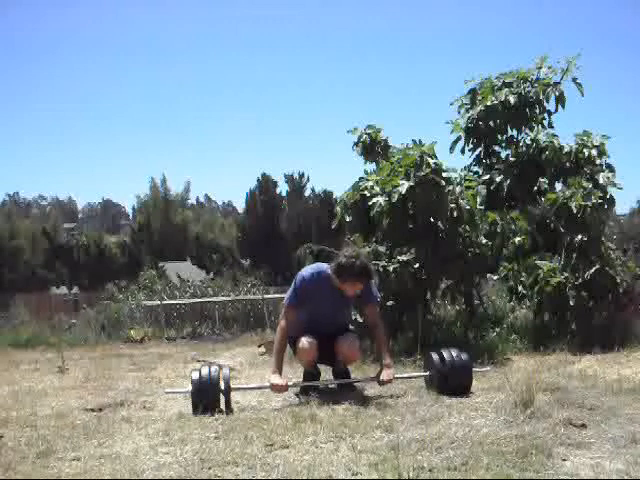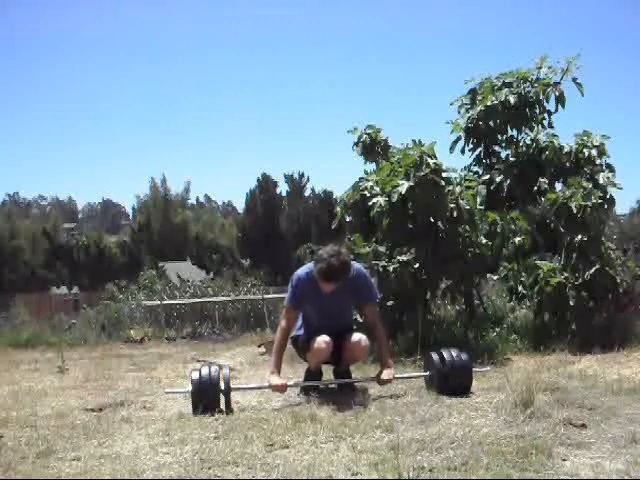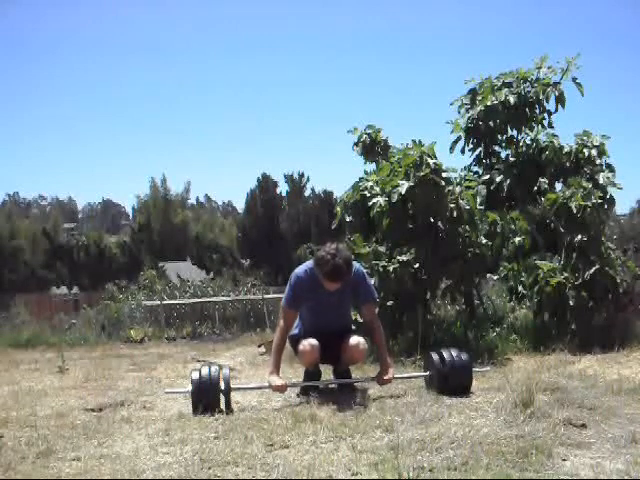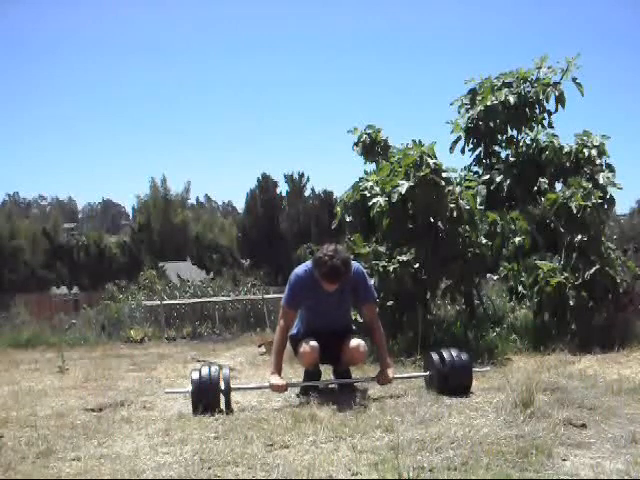
dt=0.7s
person 1, frame 1
left shoulder: (361, 281)
right shoulder: (309, 277)
left elbow: (374, 322)
right elbow: (285, 322)
left wrist: (386, 364)
right wrist: (276, 372)
left hip: (338, 335)
right hip: (306, 334)
left knee: (351, 348)
right knee: (307, 347)
left ankle: (340, 371)
right ankle: (311, 373)
person 1, frame 2
left shoulder: (358, 274)
right shoulder: (303, 277)
left elbow: (373, 320)
right elbow: (286, 323)
left wrist: (387, 364)
right wrist: (274, 372)
left hip: (342, 334)
right hip: (309, 336)
left knee: (361, 344)
right knee: (322, 345)
left ankle: (342, 371)
right ankle: (313, 374)
person 1, frame 3
left shoulder: (356, 273)
right shoulder: (301, 275)
left elbow: (371, 319)
right elbow: (284, 323)
left wrist: (386, 364)
right wrist: (274, 372)
left hip: (341, 335)
right hip: (308, 335)
left knee: (359, 348)
right knee: (308, 349)
left ankle: (341, 371)
right ankle: (312, 373)
person 1, frame 4
left shoulder: (356, 272)
right shoulder: (301, 275)
left elbow: (372, 319)
right elbow: (284, 323)
left wrist: (385, 365)
right wrist: (275, 372)
left hip: (341, 334)
right hip: (308, 335)
left knee: (359, 350)
right knee: (308, 351)
left ankle: (341, 371)
right ankle: (312, 373)
